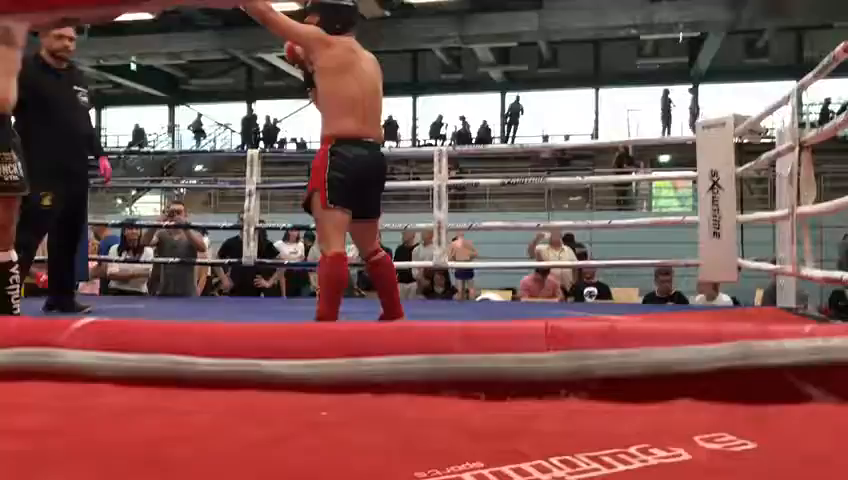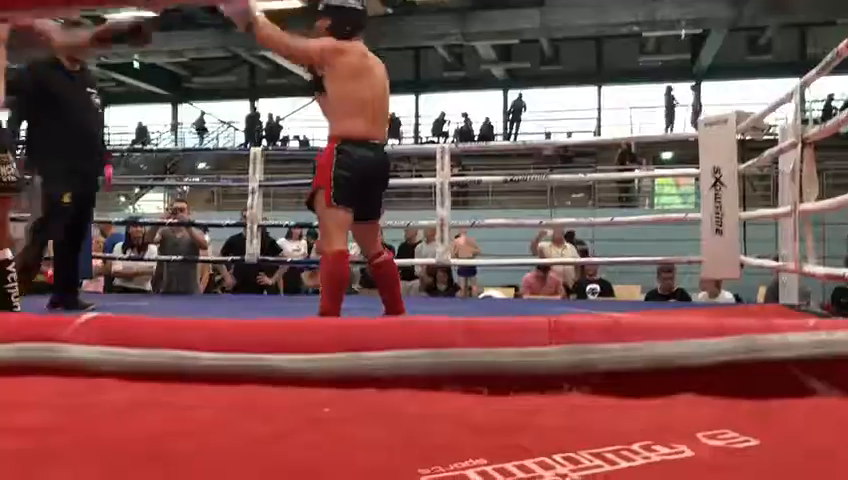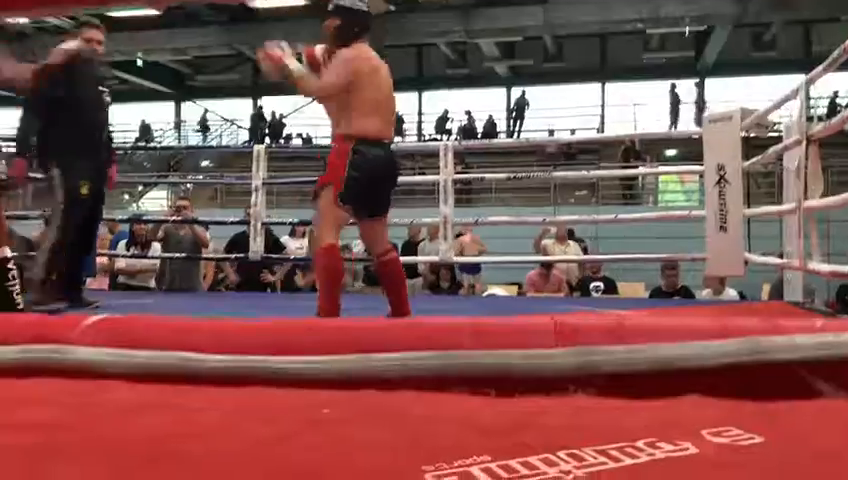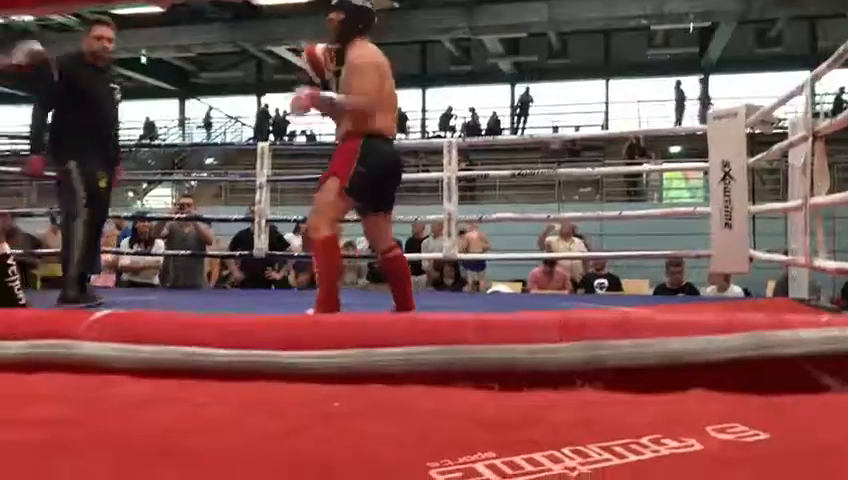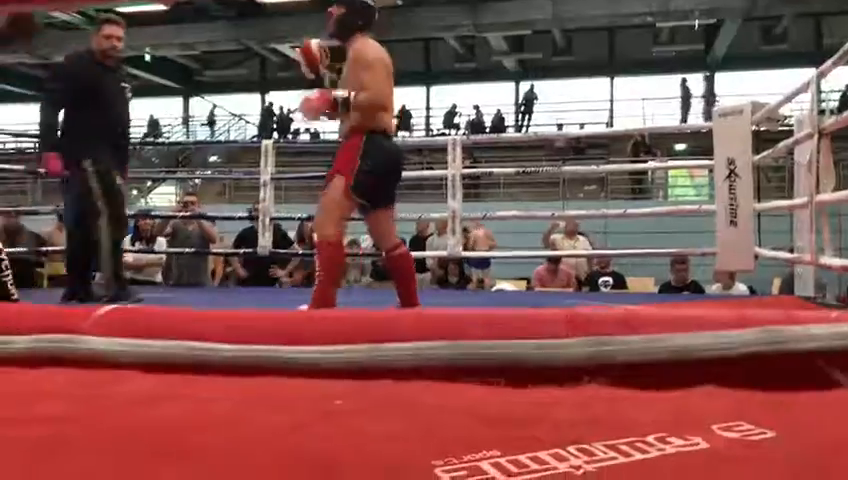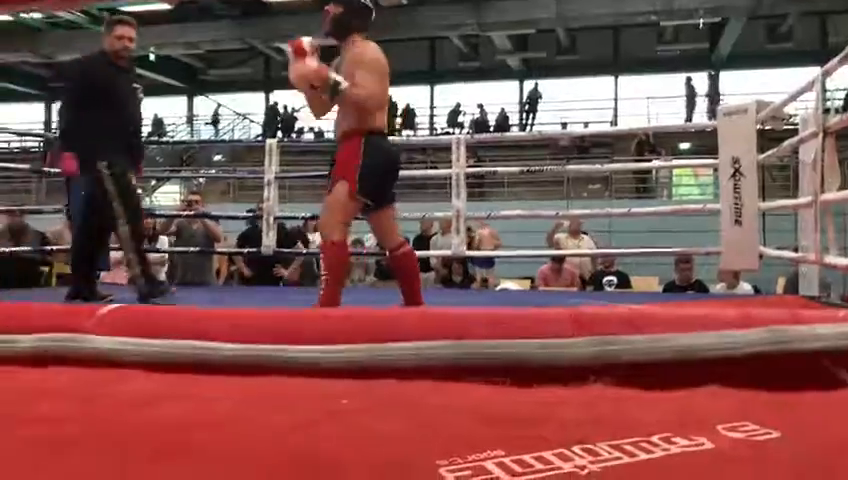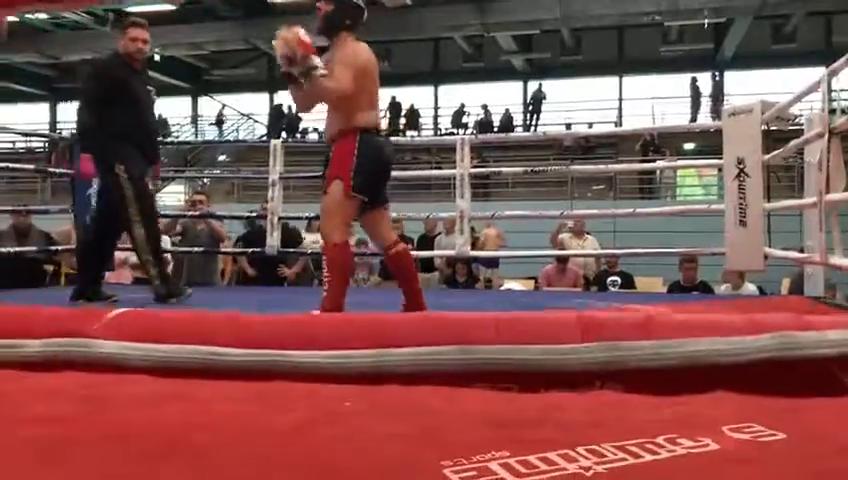
dt=0.1s
person 1, frame 1
left shoulder: (329, 44)
right shoulder: (368, 61)
right wrist: (310, 69)
left hip: (341, 156)
right hip: (370, 155)
left knee: (329, 243)
right knee: (370, 245)
left ankle: (326, 323)
right ankle: (394, 317)
person 1, frame 2
left shoulder: (339, 51)
right shoulder: (375, 65)
left elbow: (284, 44)
right wrist: (319, 74)
left hip: (345, 155)
right hip: (374, 157)
left knee: (332, 241)
right knee: (372, 245)
left ankle: (328, 319)
right ankle: (396, 316)
person 1, frame 3
left shoulder: (351, 56)
right shoulder: (377, 64)
left elbow: (318, 90)
left wrist: (286, 63)
right wrist: (323, 69)
left hip: (355, 154)
right hip: (379, 157)
left knee: (324, 236)
right knee: (378, 243)
left ankle: (328, 316)
right ankle: (401, 315)
person 1, frame 4
left shoulder: (360, 54)
right shoulder: (365, 56)
left elbow: (364, 105)
right elbow: (348, 114)
left wrist: (320, 98)
right wrist: (329, 76)
left hip: (362, 150)
right hip: (381, 153)
left knee: (319, 224)
right knee: (383, 240)
left ankle: (325, 308)
right ankle: (406, 311)
person 1, frame 5
left shoulder: (365, 50)
right shoulder: (358, 55)
left elbow: (380, 100)
right elbow: (346, 111)
left wrist: (337, 99)
right wrist: (318, 71)
left hip: (366, 148)
right hip: (373, 150)
left knee: (326, 224)
right knee: (387, 238)
left ankle: (321, 306)
right ankle: (411, 307)
person 1, frame 6
left shoulder: (364, 52)
right shoulder: (346, 59)
left elbow: (369, 100)
right elbow: (320, 108)
left wrist: (329, 81)
right wrist: (312, 78)
left hip: (364, 149)
right hip: (367, 151)
left knee: (331, 227)
right knee: (391, 237)
left ankle: (326, 309)
right ankle: (415, 306)
person 1, frame 7
left shoulder: (353, 51)
right shoulder: (337, 56)
left elbow: (336, 94)
right elbow: (304, 104)
left wrist: (310, 62)
right wrist: (292, 66)
left hip: (357, 148)
right hip: (355, 150)
left knee: (332, 230)
right knee: (385, 237)
left ankle: (330, 311)
right ankle: (416, 306)
person 2, frame 1
left shoulder: (77, 78)
right shoulder: (26, 73)
left wrist: (100, 156)
left hip: (75, 171)
right hip: (43, 169)
left knee: (69, 236)
right knee: (29, 233)
left ankle: (61, 296)
person 2, frame 2
left shoulder: (88, 81)
right shoulder: (39, 73)
right elbow: (15, 115)
left wrist: (105, 161)
left hip: (86, 169)
right hip: (55, 167)
left knee: (74, 235)
right knee: (47, 228)
left ankle: (65, 293)
right ankle: (15, 286)
person 2, frame 3
left shoulder: (97, 79)
right shoulder: (56, 74)
right elbow: (32, 115)
left wrist: (109, 162)
right wrist: (22, 156)
left hip: (93, 165)
right hip: (65, 160)
left knee: (86, 228)
right knee: (67, 222)
left ankle: (71, 291)
right ankle: (43, 288)
person 2, frame 4
left shoulder: (108, 77)
right shoulder: (67, 67)
right elbow: (41, 110)
left wrist: (114, 159)
right wrist: (37, 151)
left hip: (101, 160)
right hip: (75, 156)
left knee: (93, 223)
right knee: (84, 216)
left ankle: (75, 287)
right ankle: (74, 287)
person 2, frame 5
left shoulder: (119, 75)
right shoulder: (74, 67)
right elbow: (51, 110)
left wrist: (124, 161)
right wrist: (51, 150)
left hip: (110, 157)
right hip: (88, 156)
left knee: (86, 220)
right knee: (108, 214)
left ankle: (78, 287)
right ankle: (115, 285)
person 2, frame 6
left shoulder: (128, 75)
right shoulder: (87, 68)
right elbow: (68, 110)
left wrist: (137, 159)
right wrist: (69, 150)
left hip: (120, 157)
right hip: (100, 156)
left knee: (93, 222)
right knee: (126, 215)
left ankle: (81, 285)
right ankle: (145, 282)
person 2, frame 7
left shoulder: (140, 76)
right shoulder: (105, 70)
right elbow: (87, 113)
left wrist: (153, 158)
right wrist: (87, 152)
left hip: (133, 159)
right hip: (116, 159)
left knee: (105, 224)
right knee: (142, 219)
left ankle: (87, 286)
right ankle: (162, 285)
